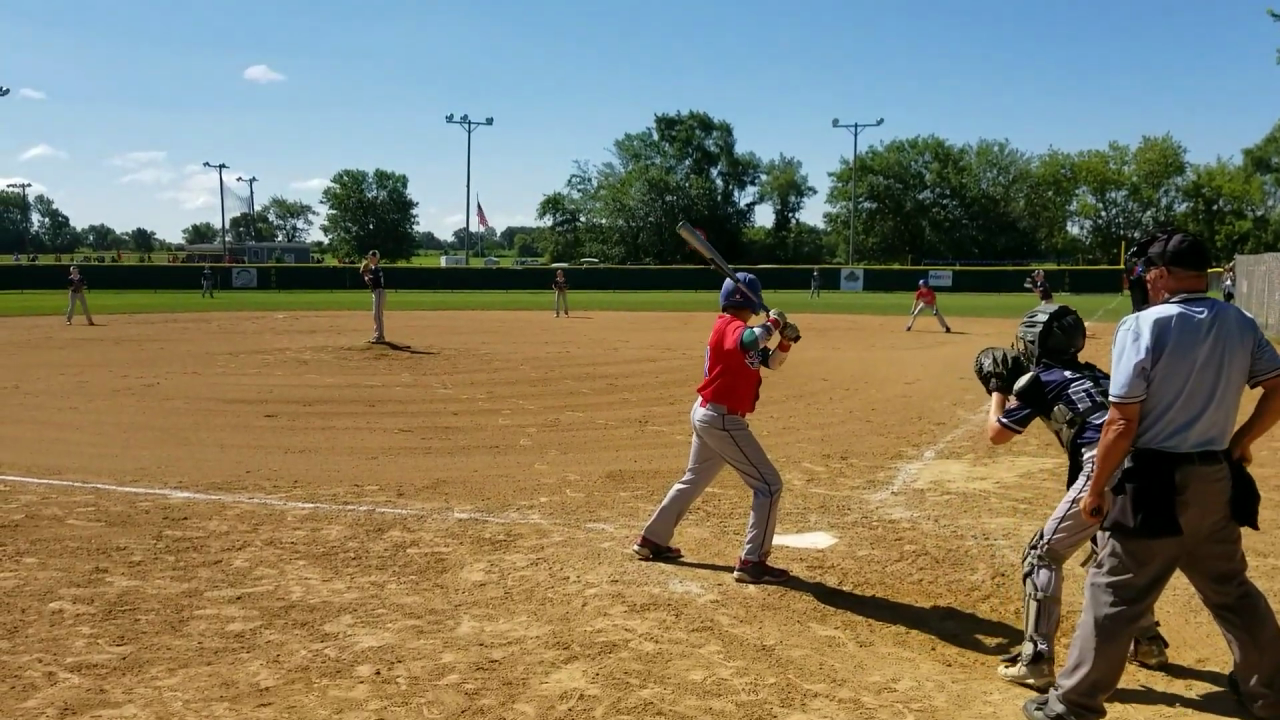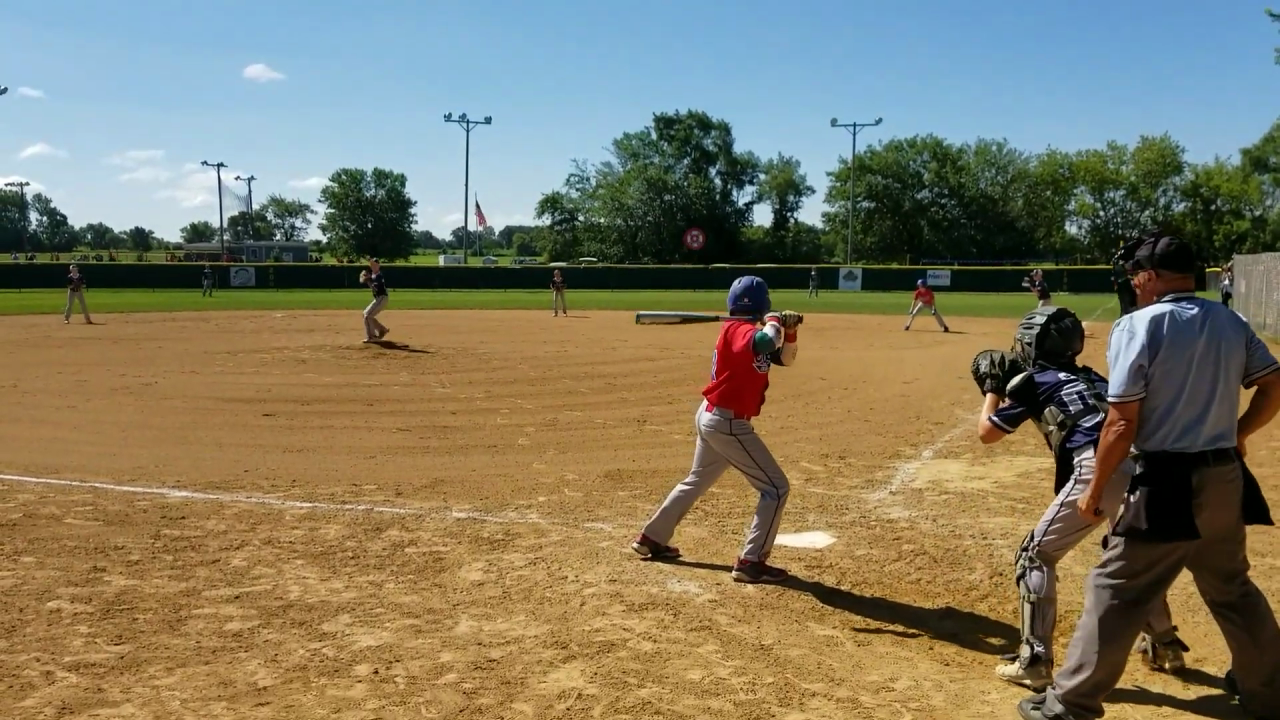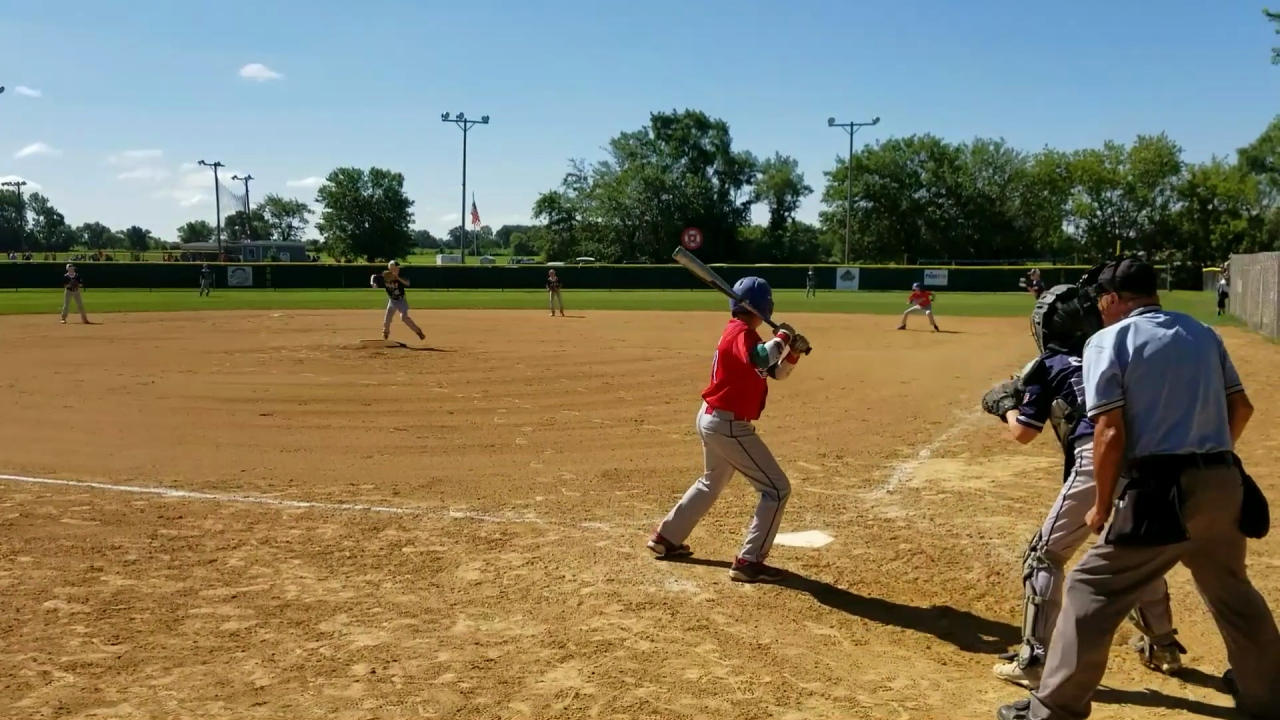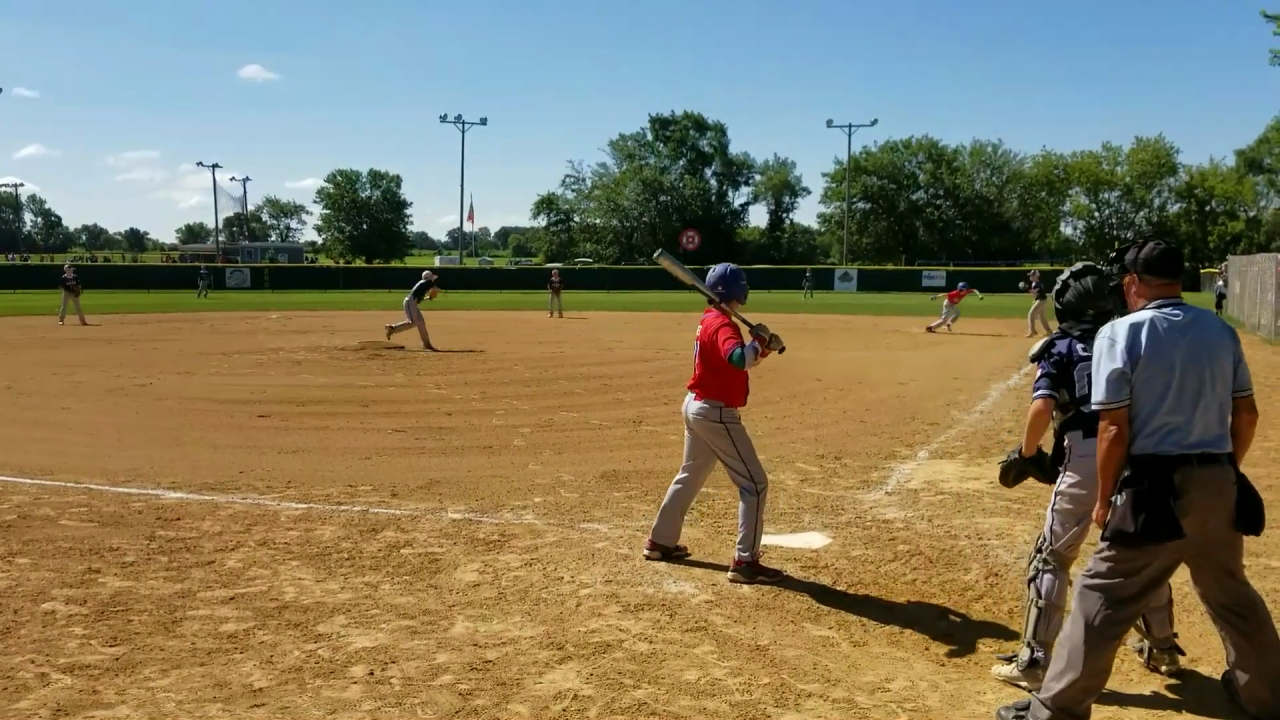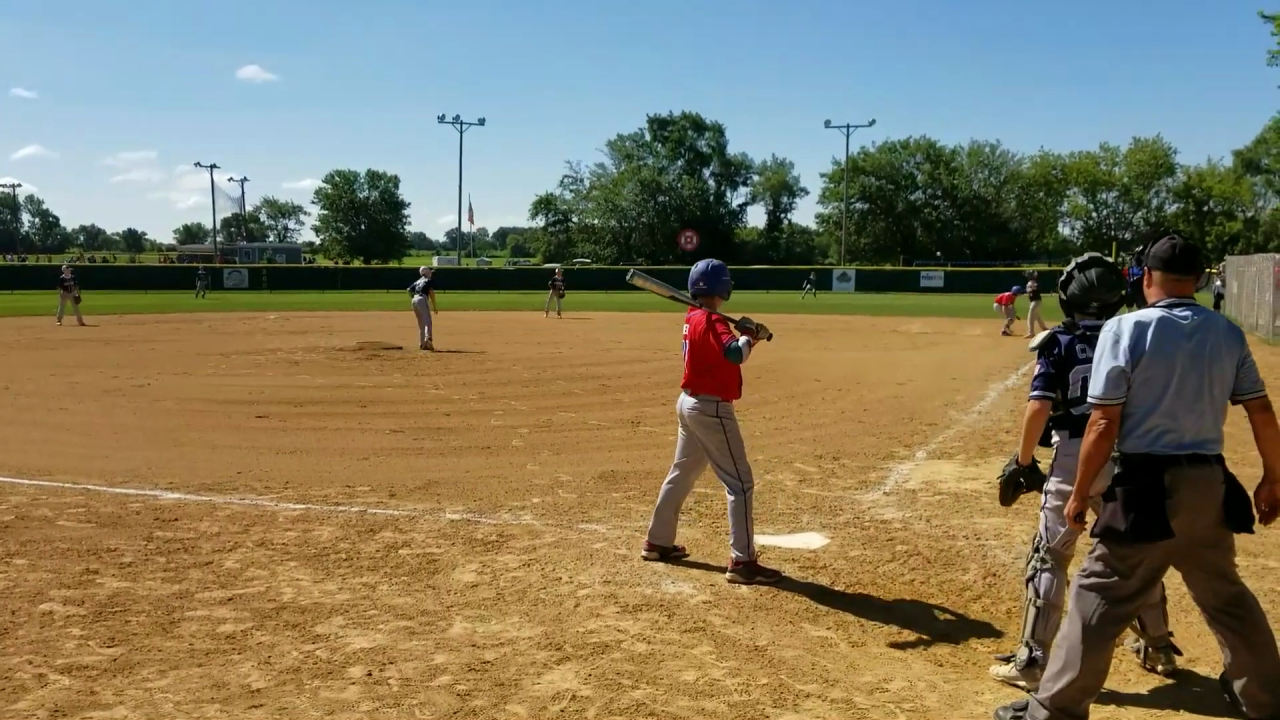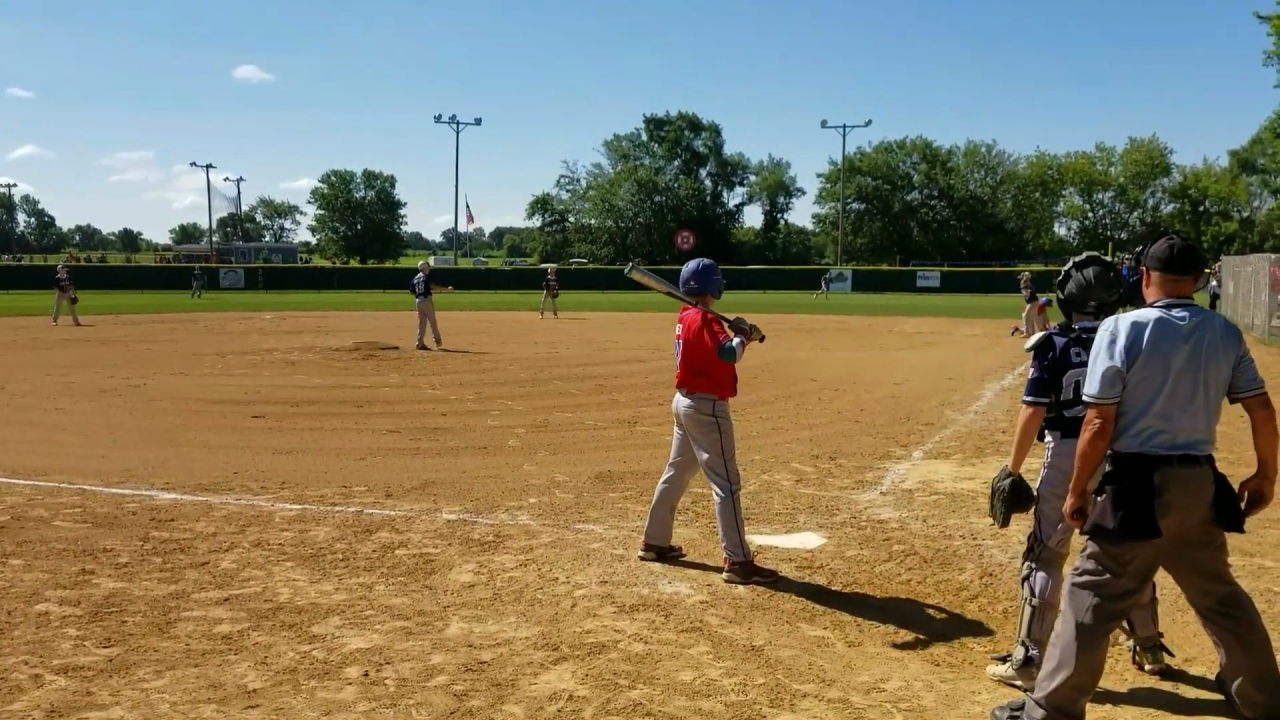
dt=0.4s
person 1, frame 1
left shoulder: (1144, 325)
left elbow: (1122, 424)
left wrist: (1096, 488)
left hip: (1155, 483)
right hip: (1216, 479)
left knee: (1113, 594)
right knee: (1232, 590)
person 1, frame 2
left shoulder: (1138, 326)
right shoulder: (1231, 323)
left elbow: (1122, 423)
left wrist: (1095, 488)
left hip: (1168, 484)
right hip: (1225, 479)
left knee: (1115, 594)
right knee: (1233, 590)
person 1, frame 3
left shoulder: (1107, 342)
right shoulder: (1201, 332)
left elbow: (1111, 433)
right elbow: (1240, 407)
left wrist: (1102, 505)
left hip: (1161, 490)
right hip: (1224, 483)
left knee: (1091, 591)
right knee: (1233, 593)
person 1, frame 4
left shoulder: (1120, 333)
right shoulder: (1219, 329)
left elbow: (1114, 430)
left wrist: (1105, 499)
left hip: (1157, 488)
right hip: (1220, 484)
left knee: (1101, 597)
right knee: (1231, 595)
person 1, frame 5
left shoulder: (1126, 329)
right shoulder: (1228, 333)
left elbow: (1104, 424)
left wrist: (1079, 494)
left hip: (1147, 487)
right hip: (1209, 483)
left knee: (1098, 599)
right knee: (1227, 596)
person 1, frame 6
left shoulder: (1122, 329)
right shoulder: (1225, 333)
left elbow: (1099, 424)
left wrist: (1077, 490)
left hip: (1138, 486)
right hip: (1200, 484)
left knee: (1091, 598)
right knee: (1220, 595)
person 2, frame 1
left shoulder: (1039, 381)
right shoulder: (1093, 375)
left elbow: (997, 434)
left wrist: (998, 389)
left knee: (1044, 555)
left ankle: (1035, 660)
right ankle: (1147, 641)
person 2, frame 2
left shoulder: (1033, 382)
right shoulder: (1091, 378)
left elbow: (987, 432)
left wrist: (994, 390)
left hip: (1097, 469)
left knee: (1035, 556)
left ankle: (1034, 660)
right ankle: (1164, 645)
person 2, frame 3
left shoulder: (1046, 368)
left elbow: (1024, 433)
left wrist: (1006, 406)
left hip: (1099, 461)
left knee: (1044, 555)
left ankle: (1034, 660)
right ankle: (1162, 646)
person 2, frame 4
left shoulder: (1058, 348)
left elbow: (1042, 407)
left wrist: (1026, 454)
left hip: (1087, 457)
left knee: (1051, 557)
left ankle: (1034, 661)
right ankle: (1162, 648)
person 2, frame 5
left shoulder: (1058, 343)
left elbow: (1038, 408)
left wrist: (1023, 461)
left hip: (1075, 458)
left knee: (1049, 557)
left ankle: (1032, 660)
right ankle: (1157, 647)
person 2, frame 6
left shoulder: (1053, 345)
left elbow: (1032, 413)
left wrist: (1012, 469)
left hip: (1067, 457)
left knee: (1045, 555)
left ankle: (1028, 660)
right ankle: (1149, 648)
person 3, frame 1
left shoulder: (732, 328)
right shoulder: (730, 326)
left elbow: (771, 362)
right elbow: (752, 340)
left wrist: (785, 340)
right wrist: (774, 322)
left hip: (706, 414)
right hip: (721, 419)
left knee: (693, 480)
right knee: (769, 485)
left ankle: (652, 540)
right ankle: (751, 562)
person 3, frame 2
left shoulder: (741, 331)
right shoulder: (739, 330)
left elbow: (785, 358)
right elbow: (766, 341)
left wrist: (789, 331)
right wrist: (775, 321)
left hip: (711, 416)
right hip: (728, 423)
left knee: (697, 481)
right knee: (776, 488)
left ankle: (652, 537)
right ankle: (751, 562)
person 3, frame 3
left shoulder: (740, 333)
right shoulder: (742, 334)
left elbow: (778, 371)
right elbow: (762, 356)
left wrist: (793, 351)
right wrist: (782, 336)
left hip: (711, 418)
right hip: (728, 425)
left knee: (711, 483)
right knee: (777, 489)
left ankle: (666, 537)
right ankle: (748, 562)
person 3, frame 4
left shoulder: (709, 321)
right shoulder: (723, 325)
left elbow: (742, 362)
right elbow: (739, 360)
left wrist: (764, 348)
right wrist: (758, 339)
left hip: (696, 407)
right hip: (716, 413)
left knee: (689, 477)
right knee: (754, 484)
left ankle: (659, 542)
right ankle: (745, 562)
person 3, frame 5
left shoulder: (693, 319)
right shoulder: (712, 321)
left elbow: (725, 352)
right elbow: (735, 354)
left wrist: (751, 337)
right wrist: (748, 334)
left hip: (689, 403)
right hip: (711, 408)
left knee: (681, 474)
right knee: (739, 483)
left ankle: (658, 542)
right ankle: (742, 562)
person 3, frame 6
left shoulder: (686, 318)
right shoulder: (705, 319)
left elbow: (716, 351)
right elbow: (729, 354)
left wrist: (742, 337)
right wrist: (741, 335)
left hip: (684, 402)
right hip: (706, 407)
left knee: (676, 473)
right knee: (726, 484)
left ankle: (654, 542)
right ankle: (737, 562)
